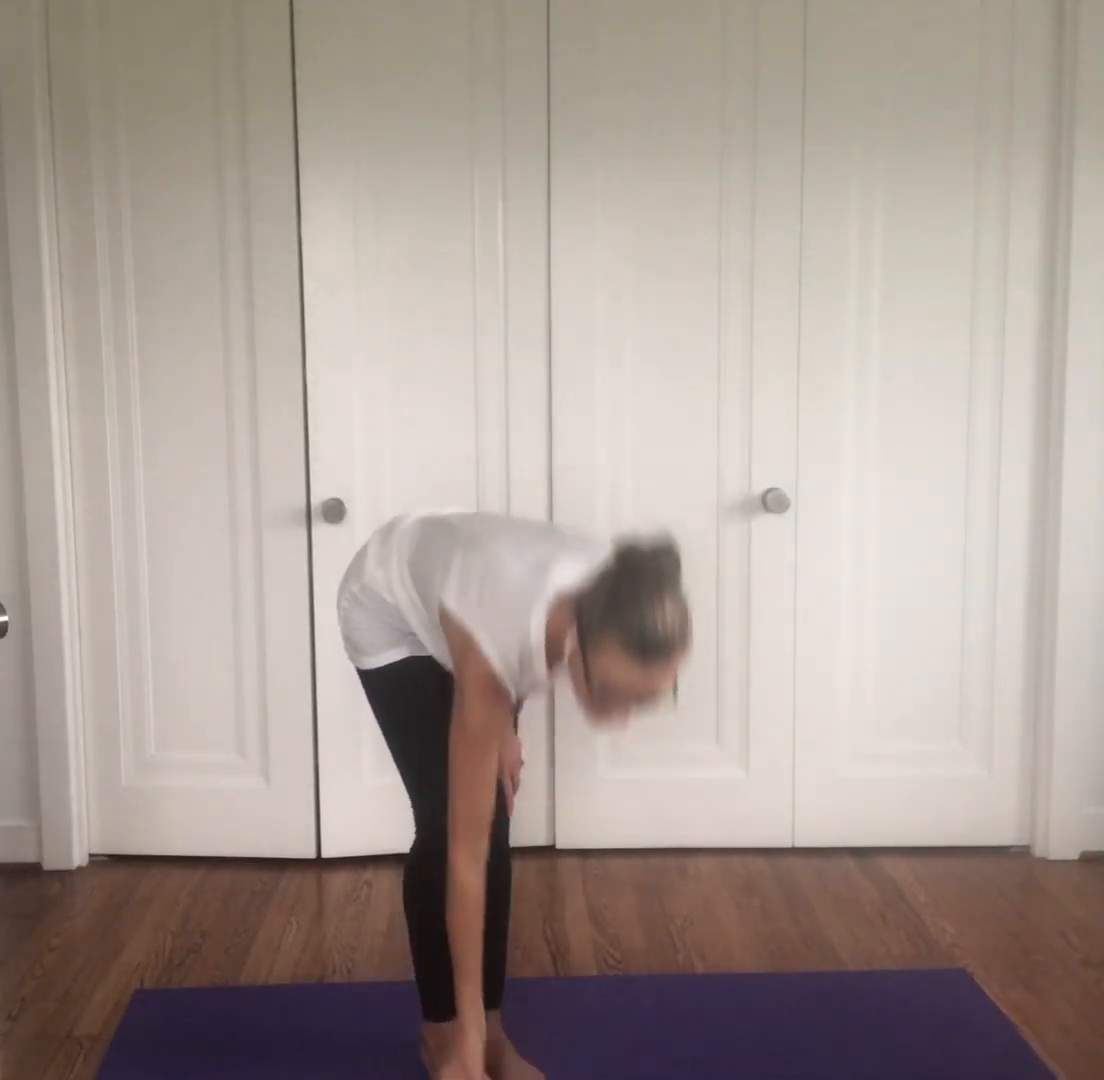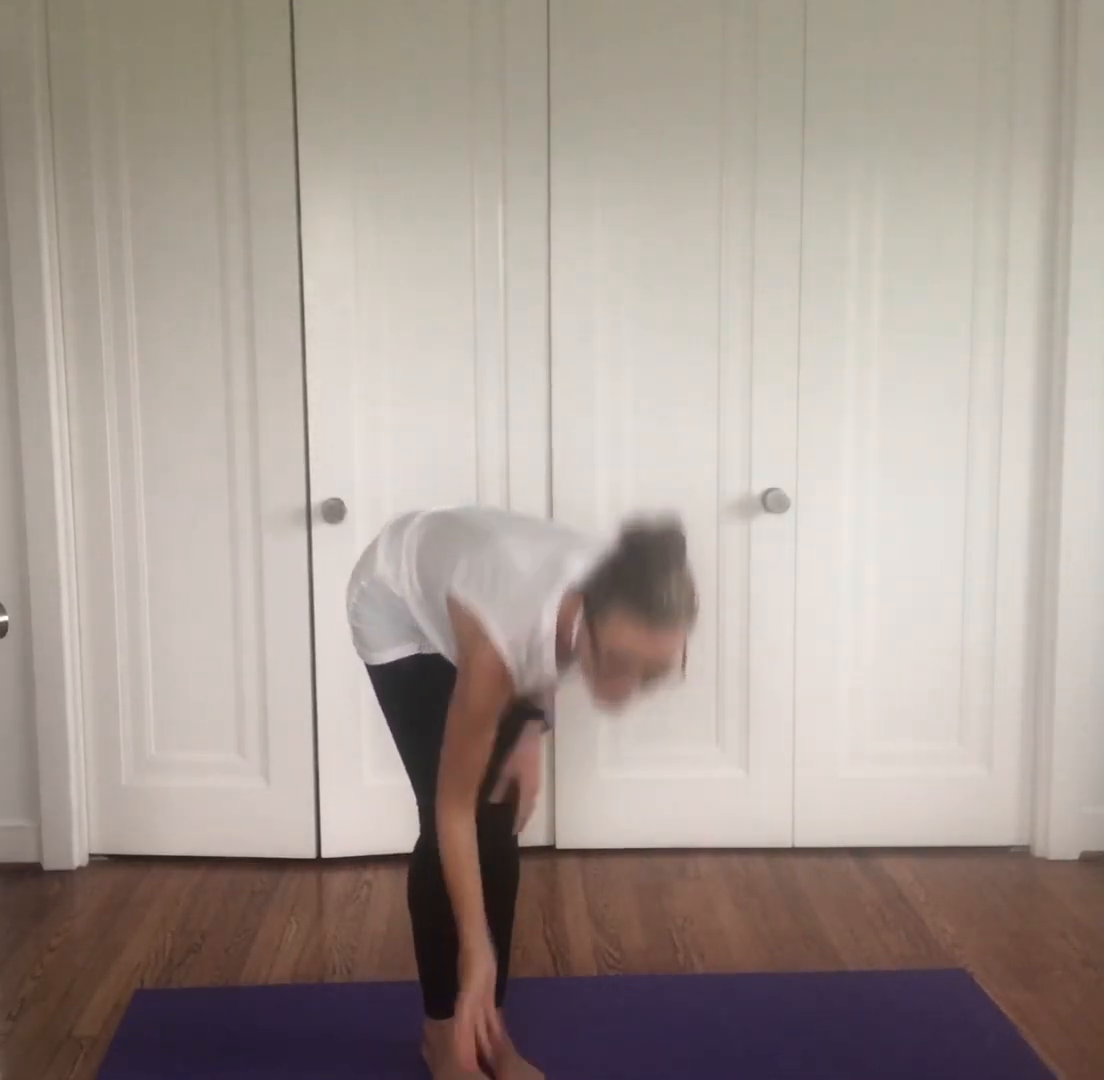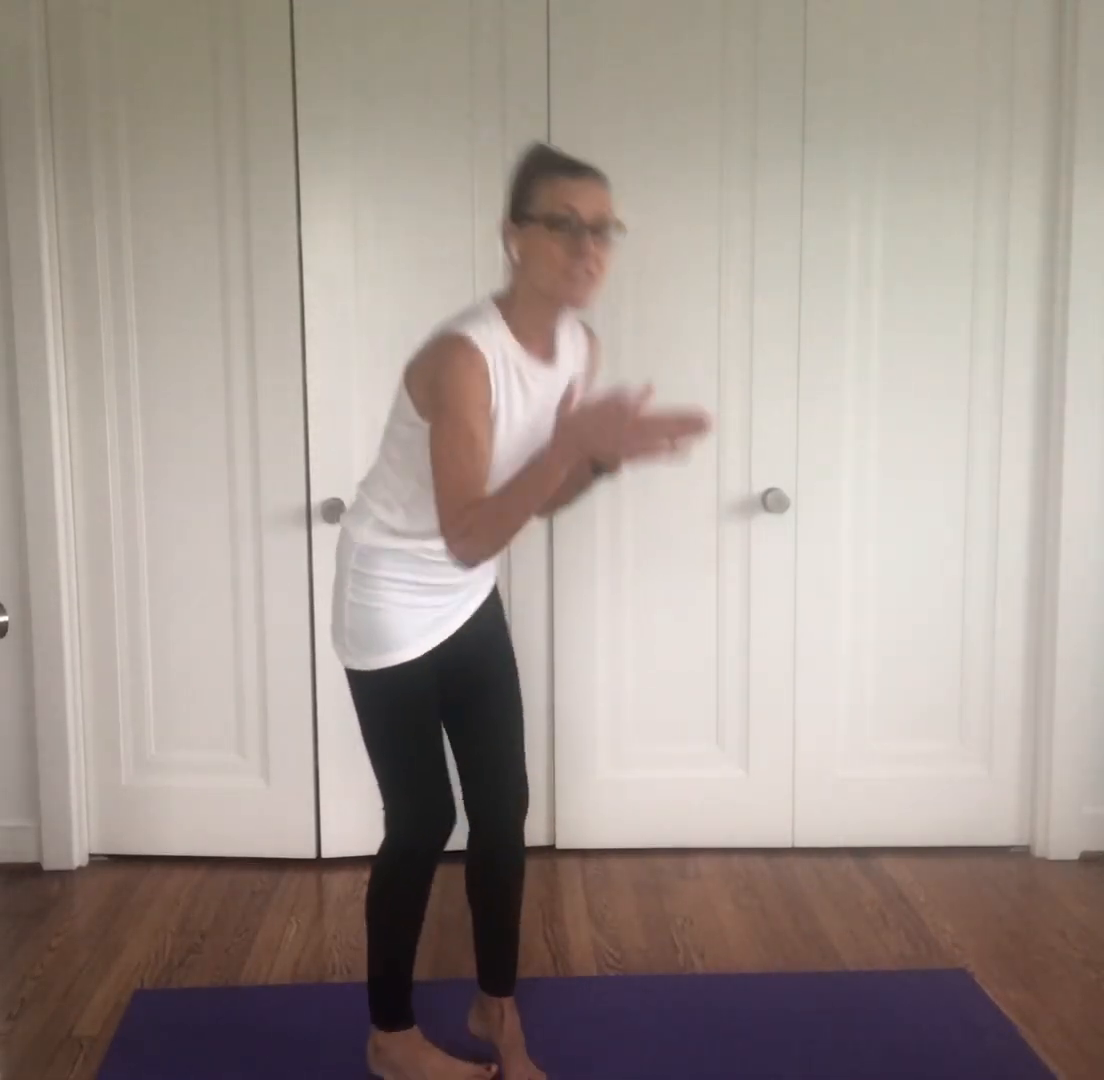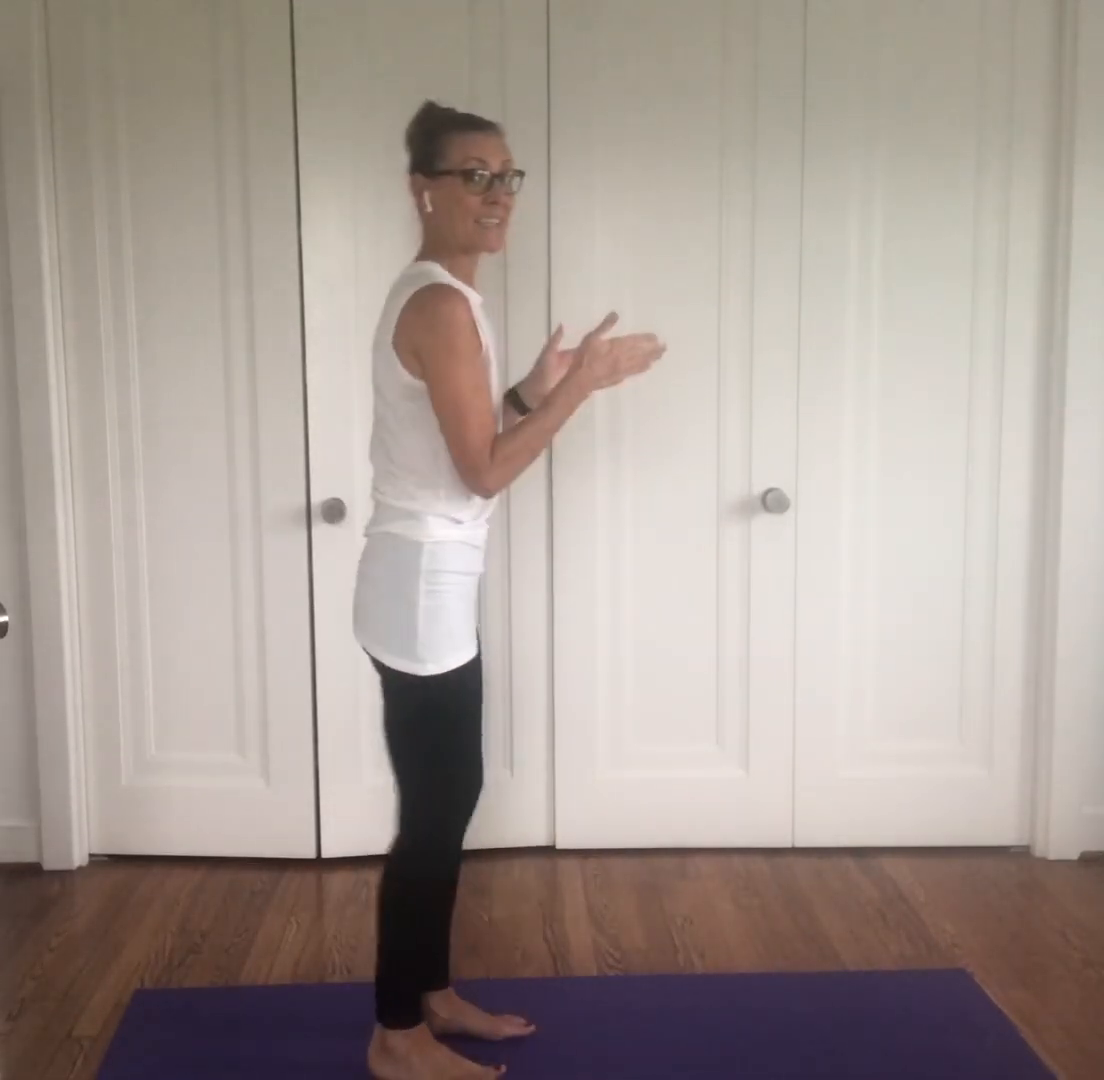
dt=0.5s
person 1, frame 1
left shoulder: (615, 604)
right shoulder: (491, 650)
right elbow: (464, 859)
left wrist: (507, 720)
right wrist: (463, 1030)
left hip: (454, 578)
right hip: (388, 611)
left knee: (493, 826)
right knee: (443, 826)
left ankle: (490, 1023)
right ankle: (442, 1032)
person 1, frame 2
right shoulder: (501, 636)
right elbow: (453, 808)
left wrist: (531, 723)
right wrist: (475, 970)
right hip: (400, 609)
left knee: (500, 826)
right knee: (466, 827)
left ankle: (491, 1024)
right ankle: (441, 1024)
person 1, frame 3
left shoulder: (576, 344)
right shoulder: (461, 357)
right elbow: (468, 536)
left wrist: (607, 452)
right wrist: (565, 455)
left hip: (468, 603)
right hip: (390, 602)
left knee: (503, 811)
right knee: (422, 820)
person 1, frame 4
left shoulder: (438, 298)
right shoulder: (440, 304)
right elbow: (484, 469)
left wrist: (533, 390)
right wrist: (581, 383)
left hip: (433, 580)
right hip: (424, 586)
left knee: (446, 803)
right knee: (434, 812)
left ankle: (429, 990)
